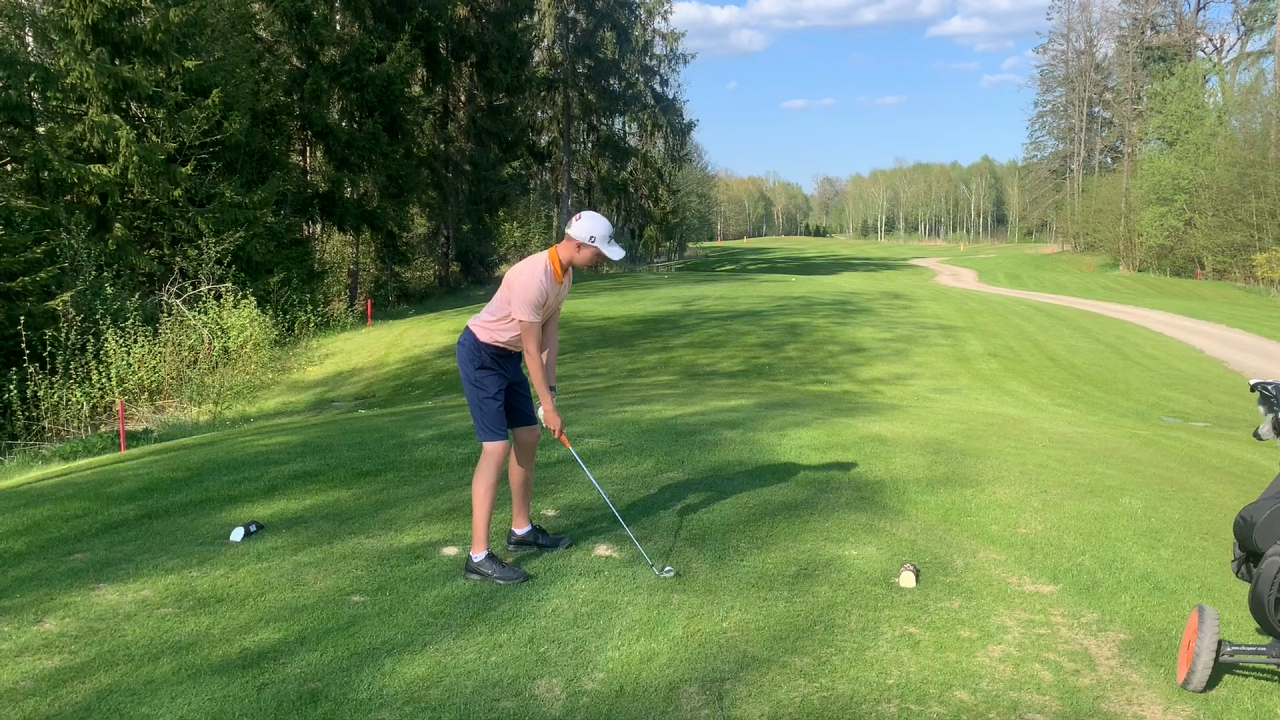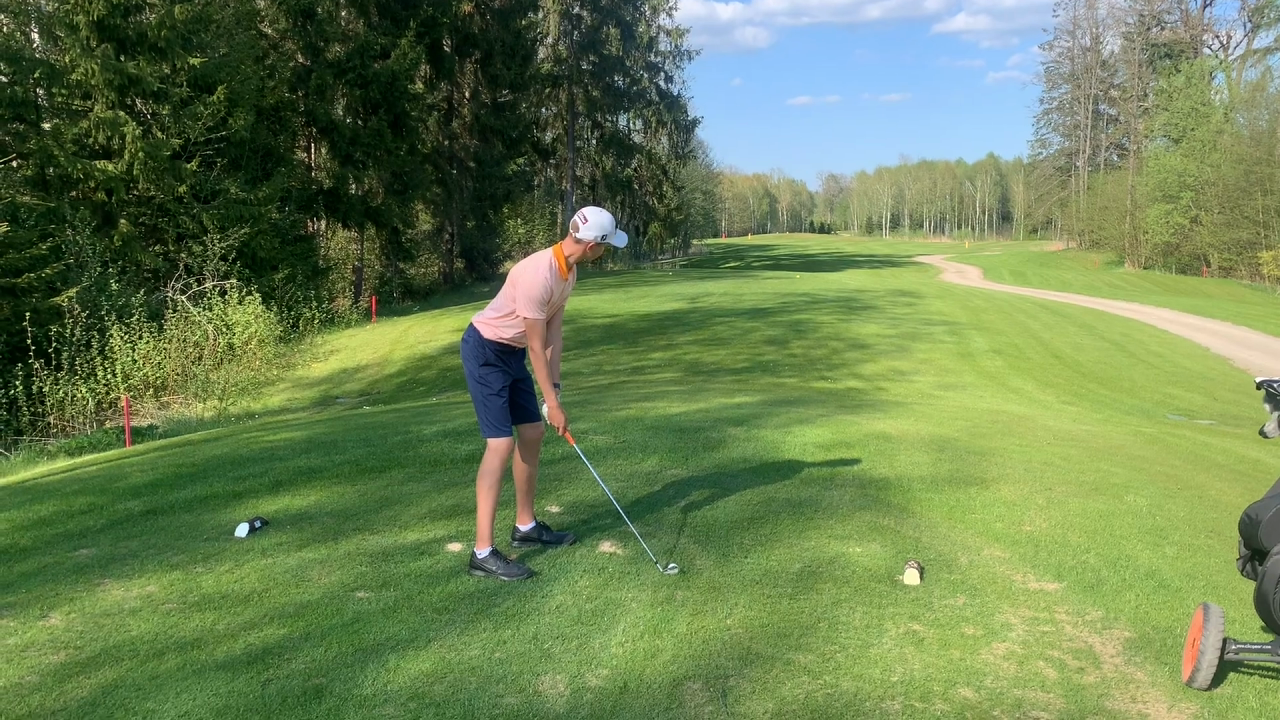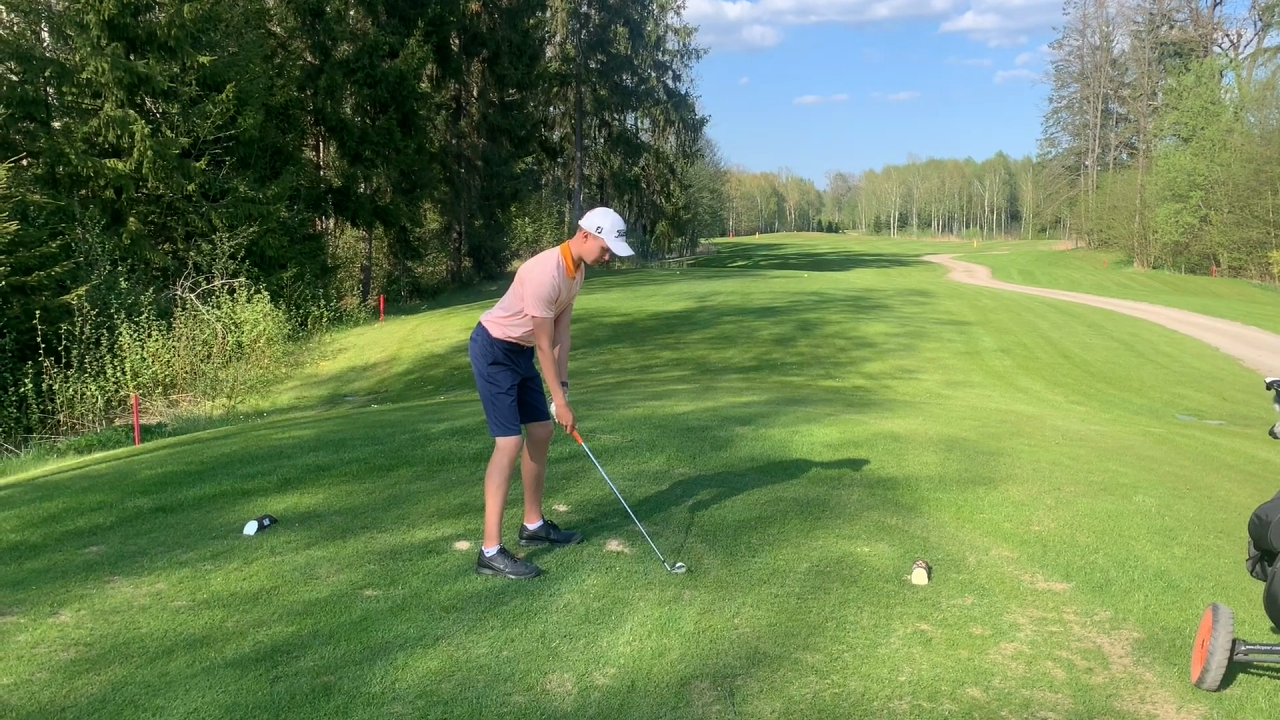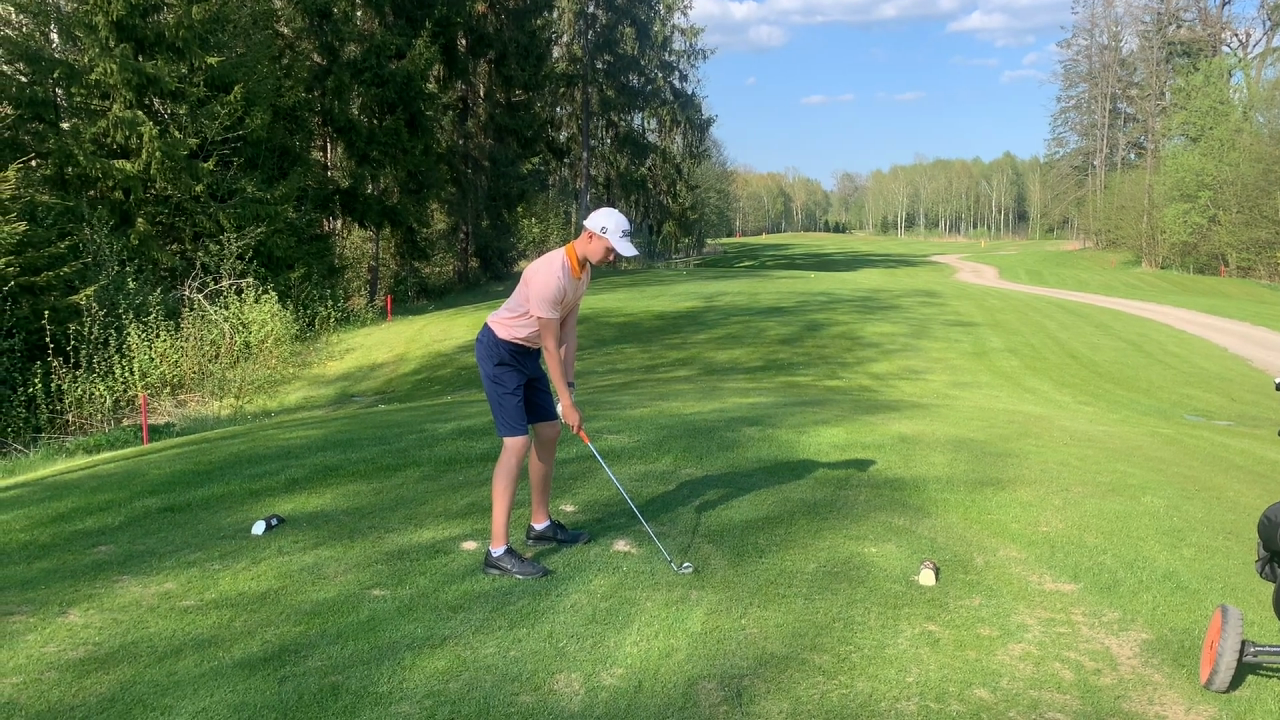
dt=0.5s
person 1, frame 1
left shoulder: (565, 274)
right shoulder: (533, 277)
left elbow: (550, 335)
right elbow: (532, 348)
left wrist: (550, 392)
right wrist: (548, 405)
left hip: (506, 355)
right hip: (481, 354)
left knee: (528, 436)
right knee: (498, 447)
left ankle: (521, 529)
right ankle: (479, 556)
person 1, frame 2
left shoulder: (569, 271)
right shoulder: (538, 274)
left elbow: (554, 332)
right elbow: (537, 346)
left wrist: (555, 388)
right wrist: (553, 404)
left hip: (511, 351)
right hip: (485, 351)
left knee: (533, 432)
right knee: (502, 443)
left ankle: (526, 526)
right ankle: (483, 552)
person 1, frame 3
left shoulder: (577, 269)
right shoulder: (546, 272)
left elbow: (562, 331)
right elbow: (545, 344)
left wrist: (563, 388)
right wrist: (561, 401)
left hip: (519, 350)
right hip: (494, 349)
left knee: (541, 431)
right knee: (510, 442)
left ankle: (534, 524)
right ankle: (491, 551)
person 1, frame 4
left shoulder: (583, 270)
right shoulder: (550, 274)
left elbow: (568, 331)
right elbow: (551, 345)
left wrist: (569, 388)
right wrist: (567, 402)
left hip: (526, 352)
right hip: (500, 350)
left knee: (548, 431)
right knee: (517, 443)
left ankle: (540, 525)
right ankle: (498, 551)
